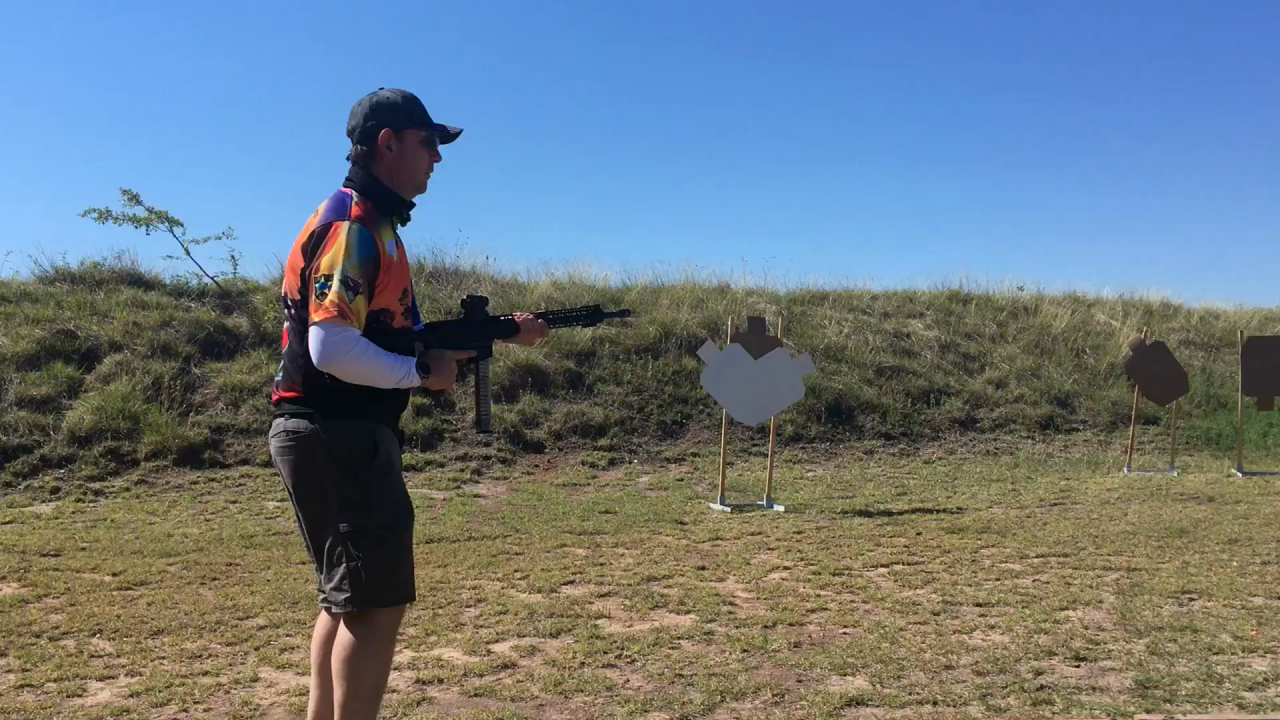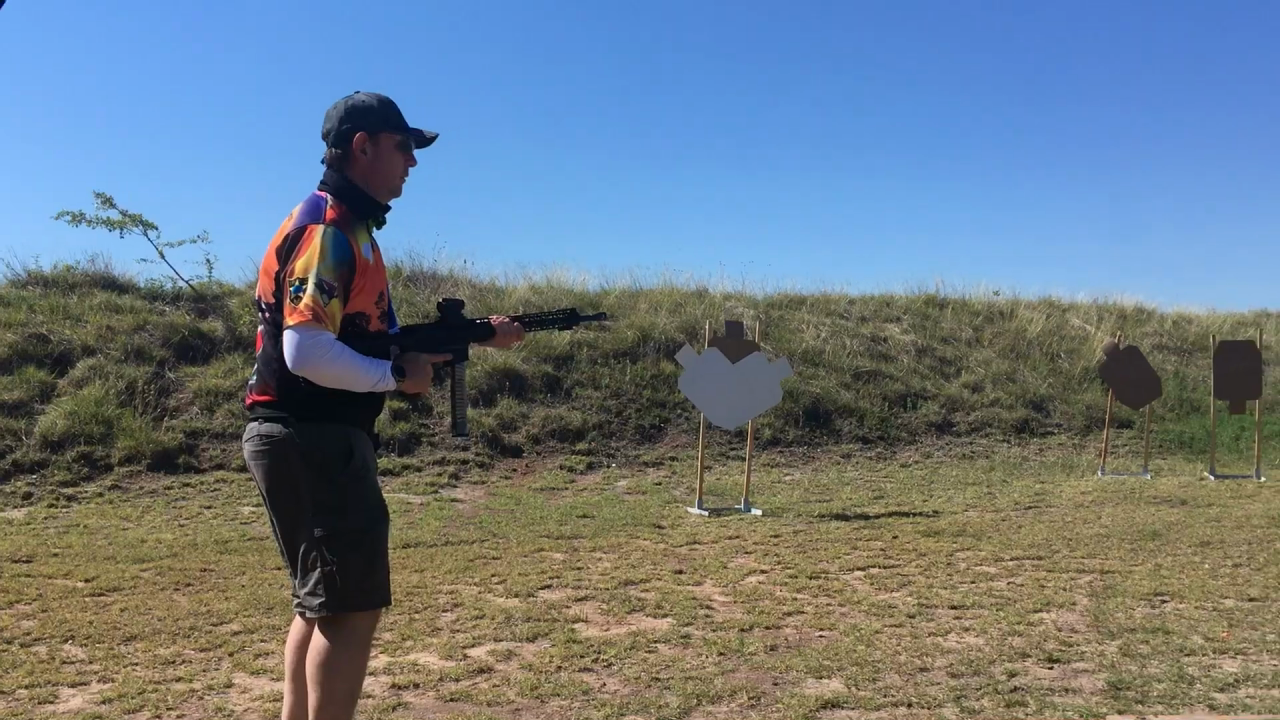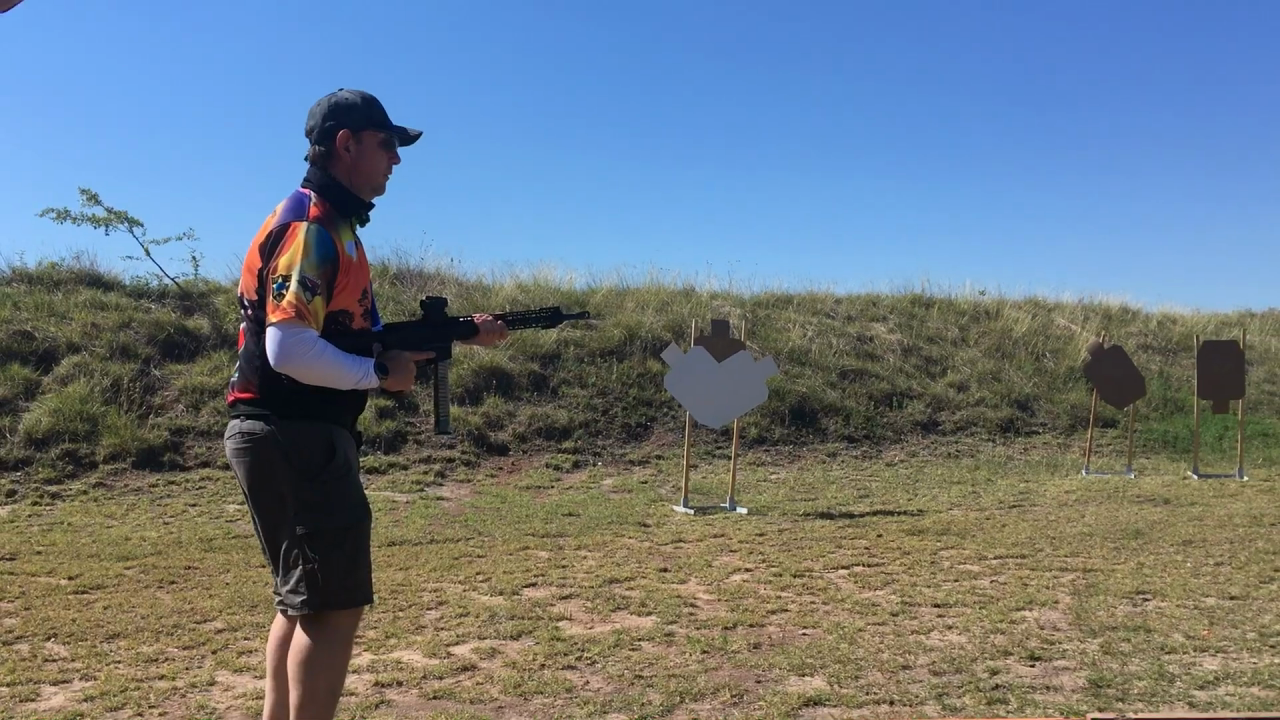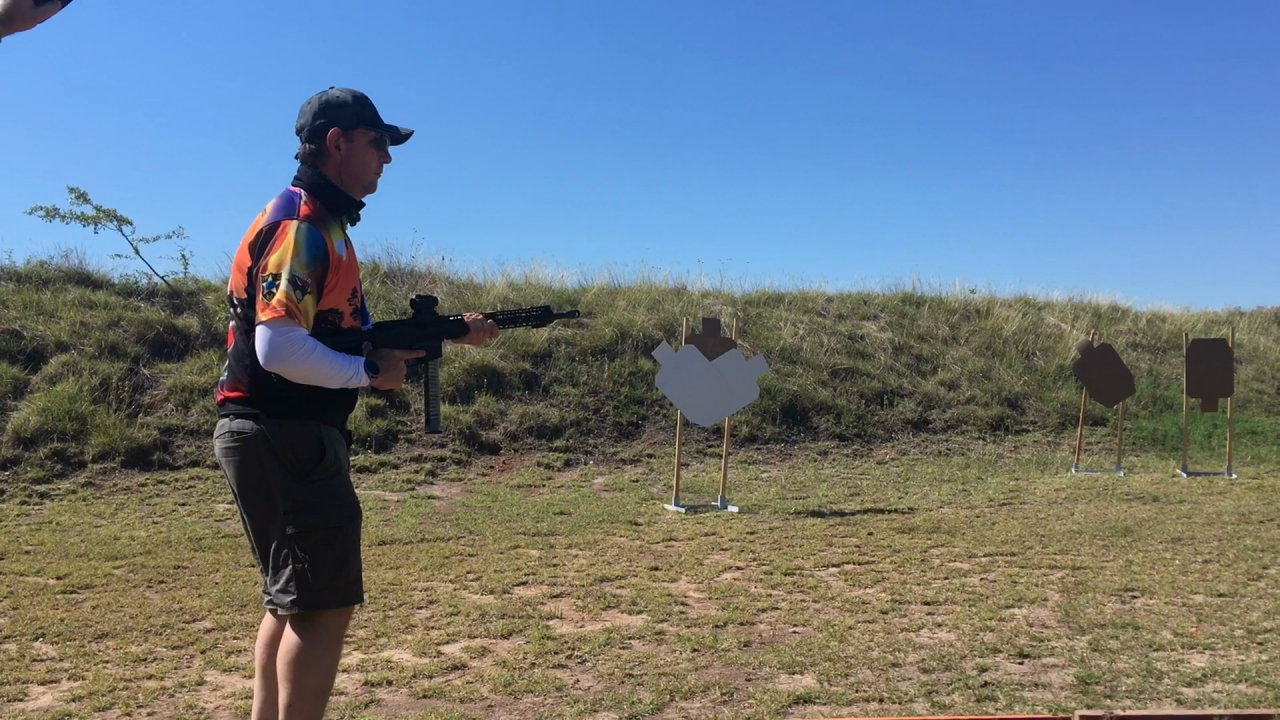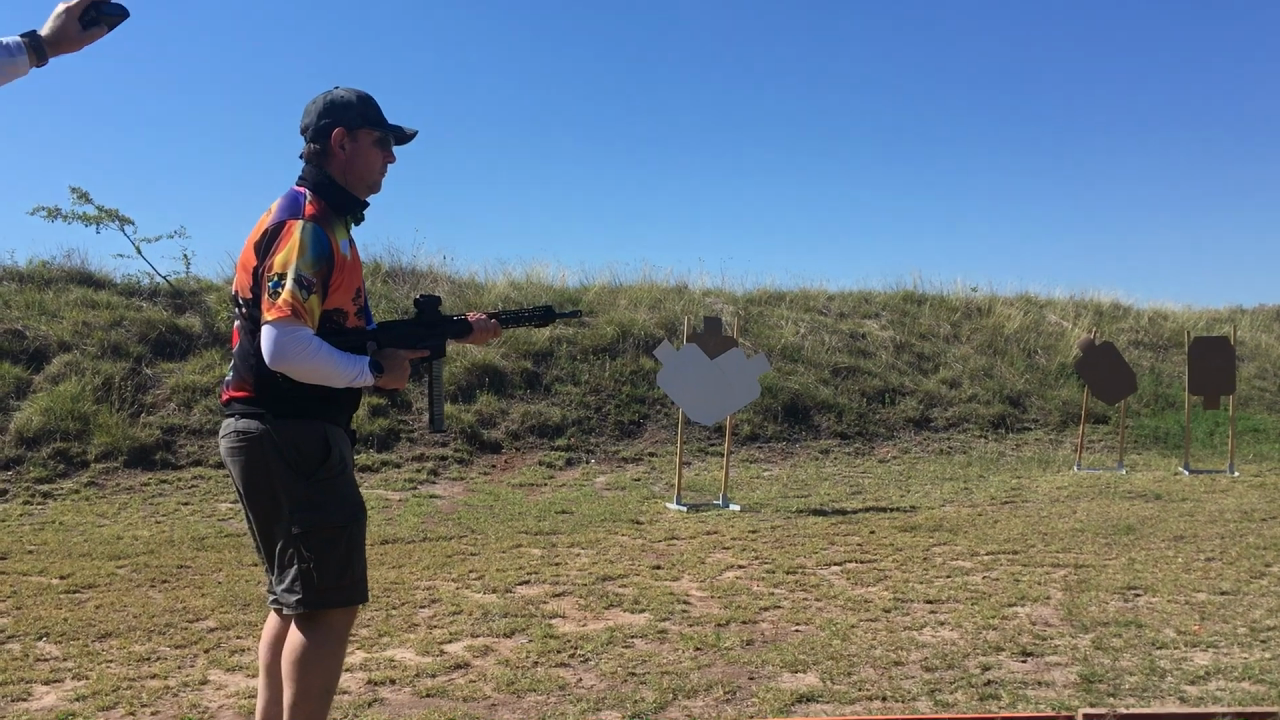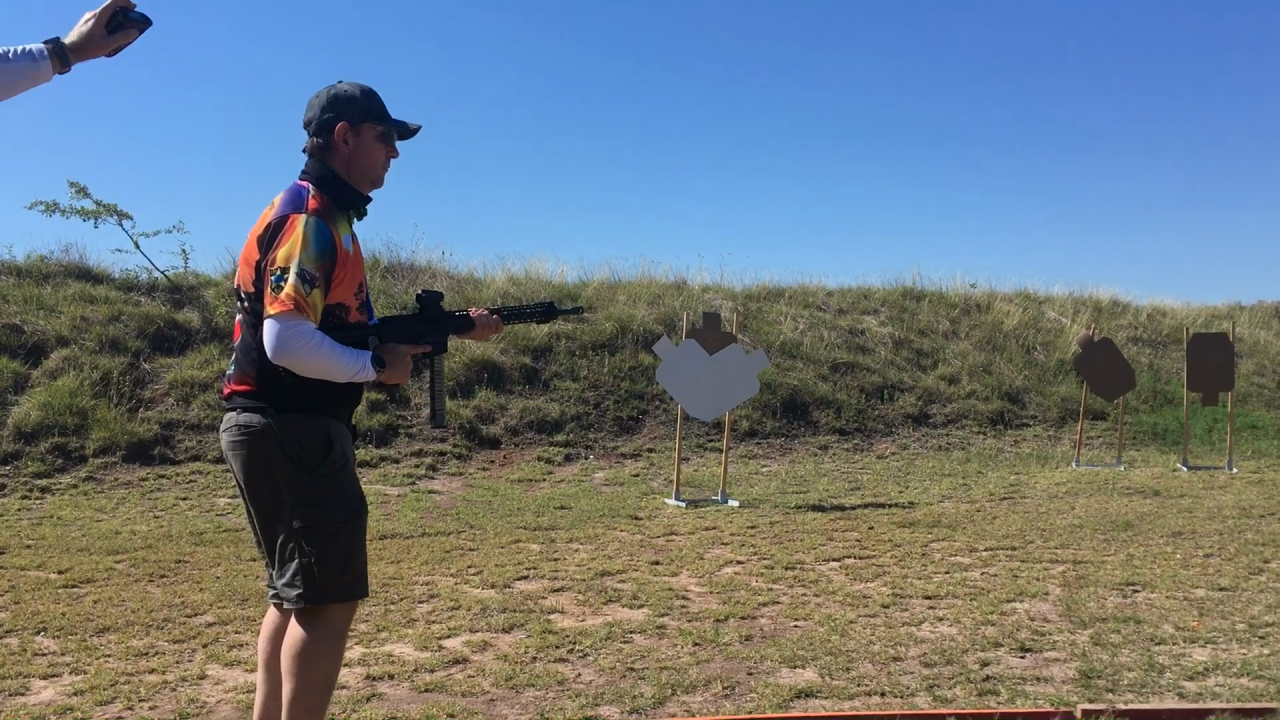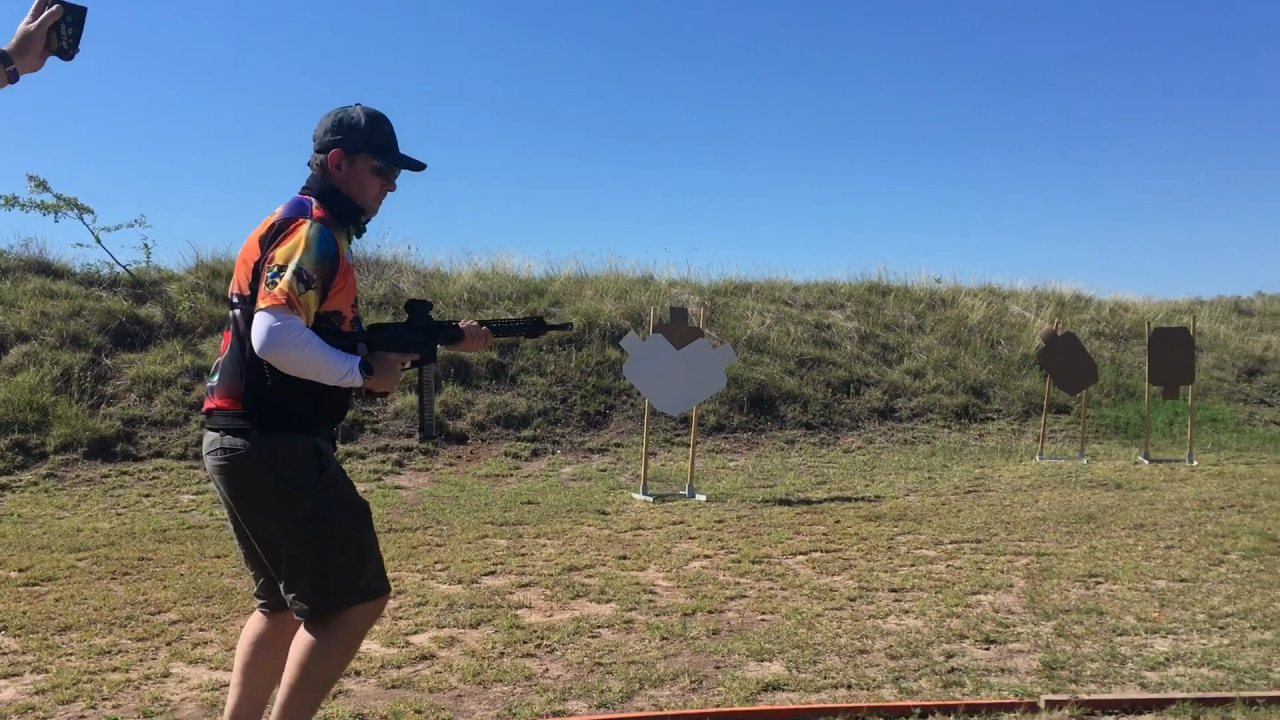
dt=0.4s
person 1, frame 1
left shoulder: (374, 224)
right shoulder: (350, 223)
left elbow: (397, 334)
right elbow: (331, 349)
left wrist: (499, 332)
right wrist: (423, 372)
left hip: (340, 437)
right hip: (338, 437)
left knee: (346, 598)
right knee: (378, 602)
person 1, frame 2
left shoulder: (351, 228)
right shoulder: (326, 227)
left elbow: (371, 338)
right elbow: (306, 353)
left wrist: (475, 336)
right wrist: (397, 376)
left hip: (314, 442)
right hip: (312, 443)
left knee: (321, 603)
right knee: (352, 607)
person 1, frame 3
left shoulder: (334, 226)
right shoulder: (309, 225)
left elbow: (363, 336)
right elbow: (290, 350)
left wrist: (461, 334)
right wrist: (381, 375)
left hip: (295, 439)
right hip: (295, 440)
left knee: (303, 601)
right knee: (335, 604)
person 1, frame 4
left shoulder: (324, 225)
right shoulder: (299, 223)
left elbow: (348, 335)
right elbow: (278, 349)
left wrist: (449, 333)
right wrist: (370, 373)
left hip: (284, 438)
right hip: (284, 440)
left knee: (292, 599)
right knee: (324, 604)
person 1, frame 5
left shoulder: (327, 225)
right shoulder: (305, 224)
left elbow: (356, 335)
right elbow: (284, 349)
left wrist: (452, 333)
right wrist: (375, 372)
left hip: (284, 439)
right hip: (290, 439)
left knee: (296, 598)
right knee: (330, 604)
person 1, frame 6
left shoulder: (328, 219)
right shoulder: (307, 219)
left elbow: (355, 330)
right elbow: (287, 343)
left wrist: (453, 329)
right wrist: (377, 367)
left hip: (284, 433)
right hip: (290, 433)
left knee: (297, 595)
right knee: (327, 600)
person 1, frame 7
left shoulder: (308, 232)
right shoulder: (313, 231)
left elbow: (329, 342)
right elbow: (275, 338)
left wrist: (444, 342)
right wrist: (365, 371)
left hip: (244, 445)
right hip: (270, 448)
left knee: (288, 604)
right knee: (355, 601)
